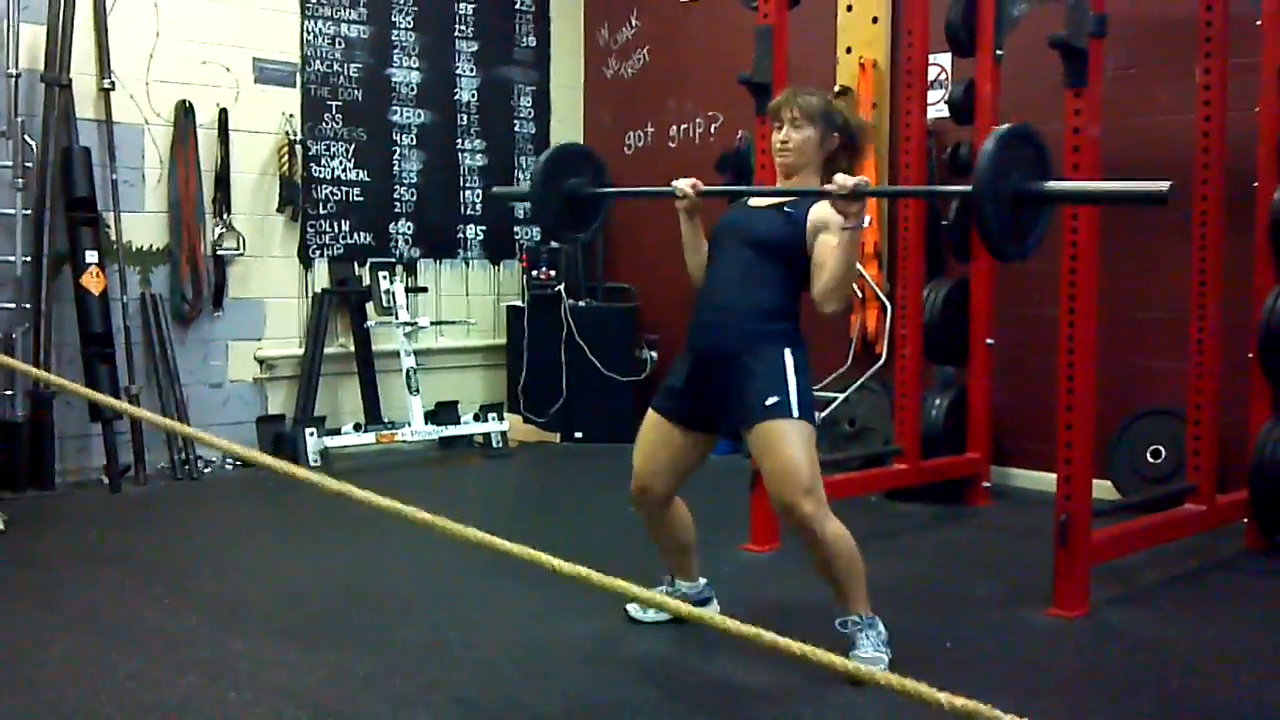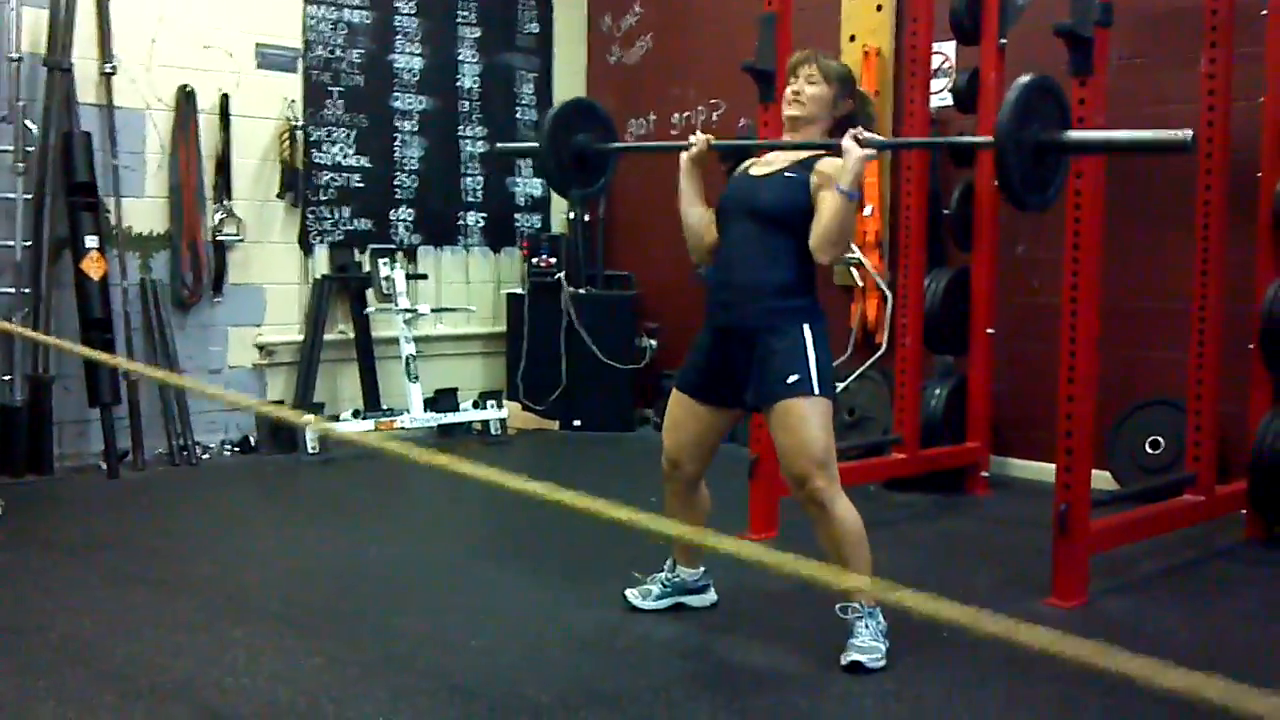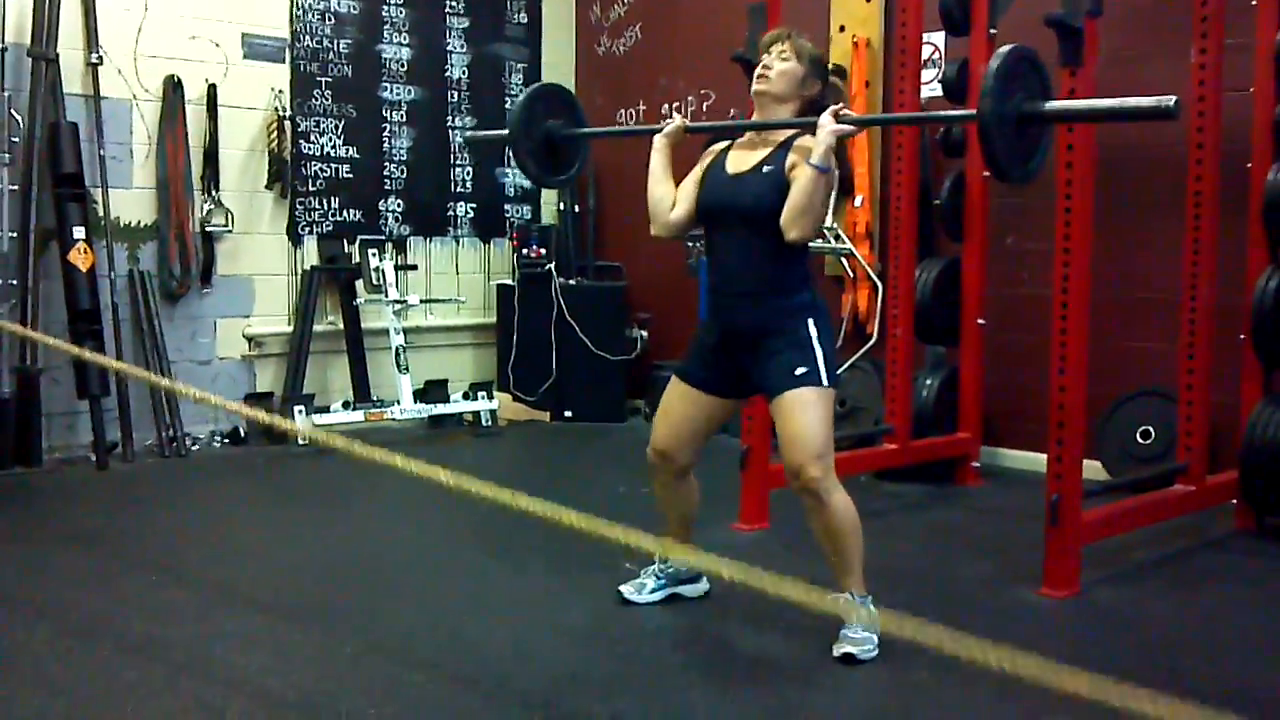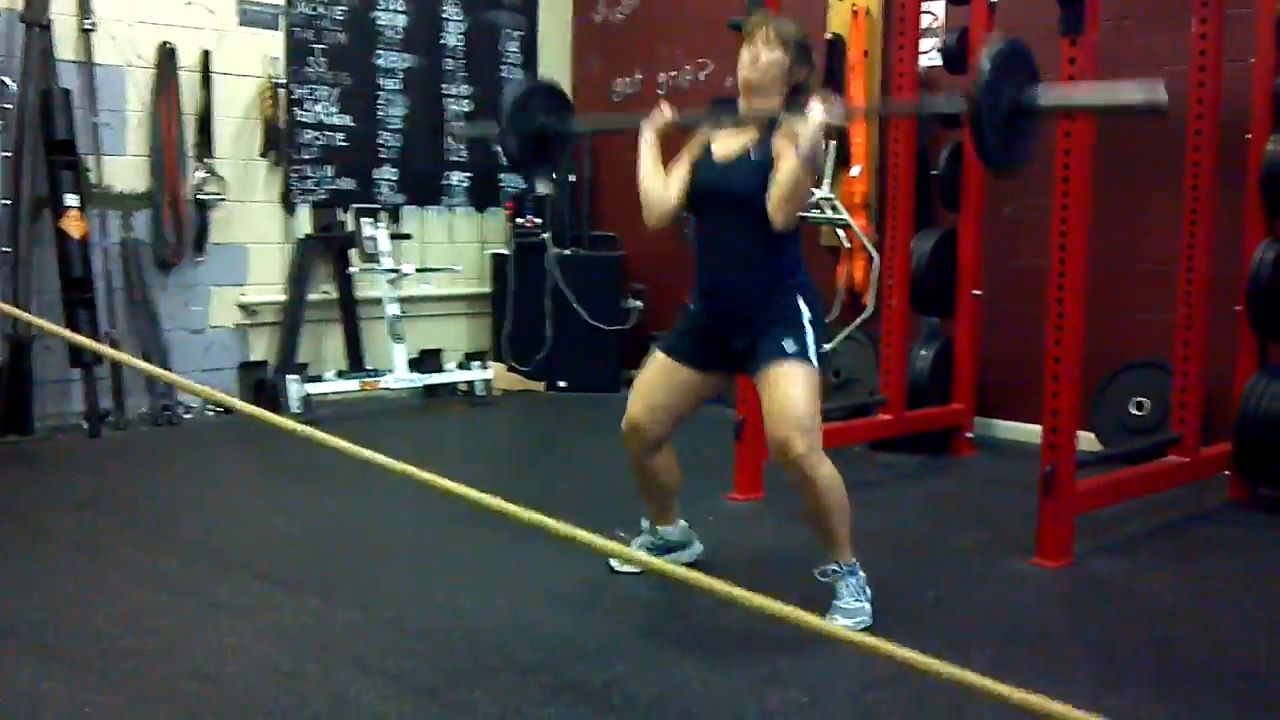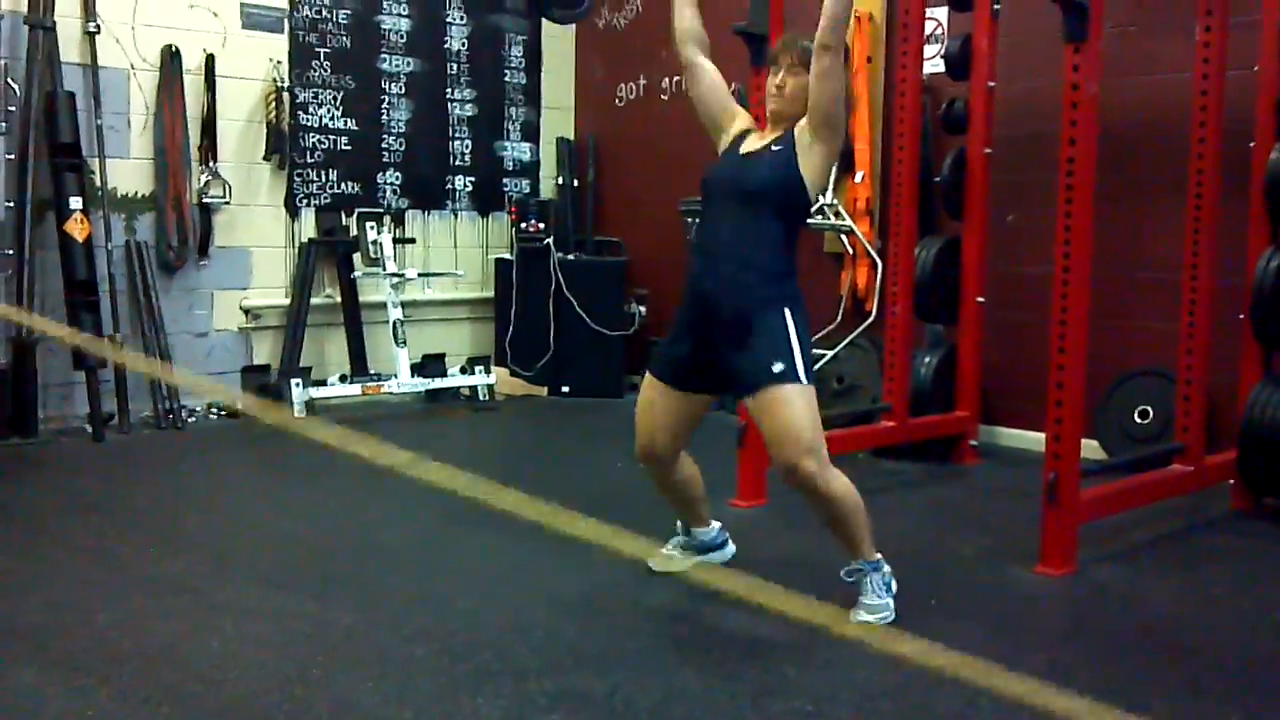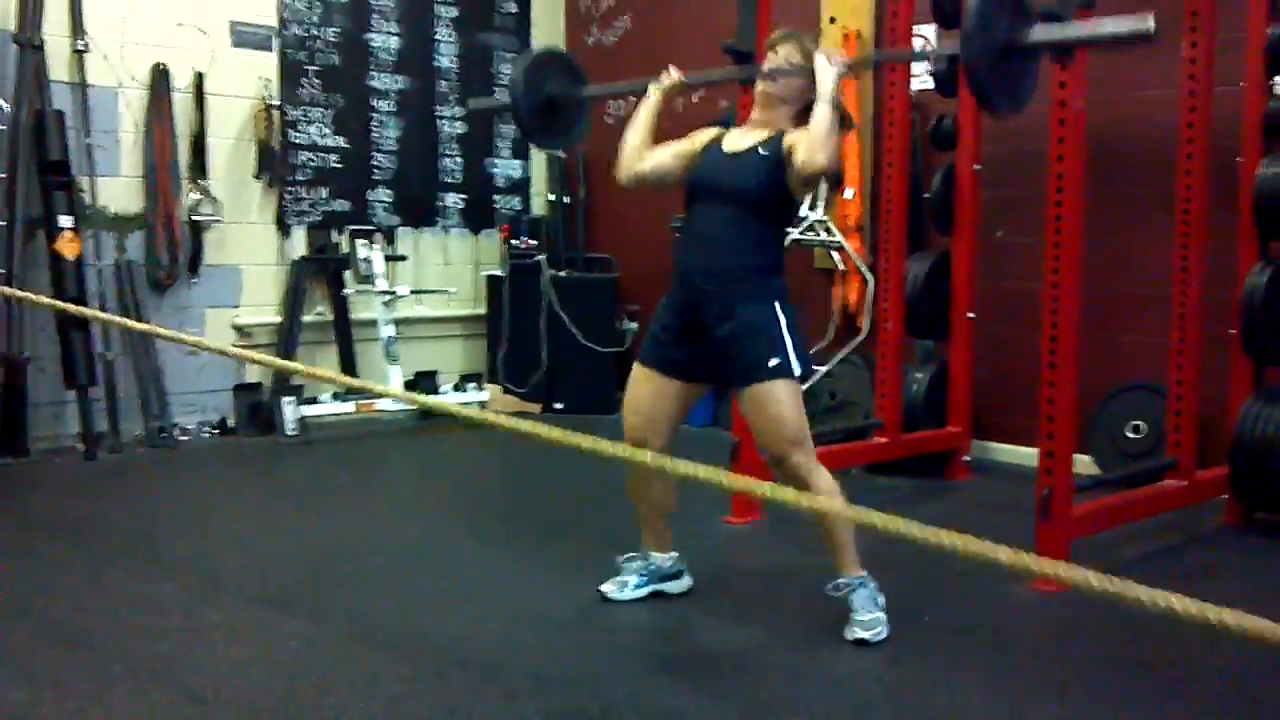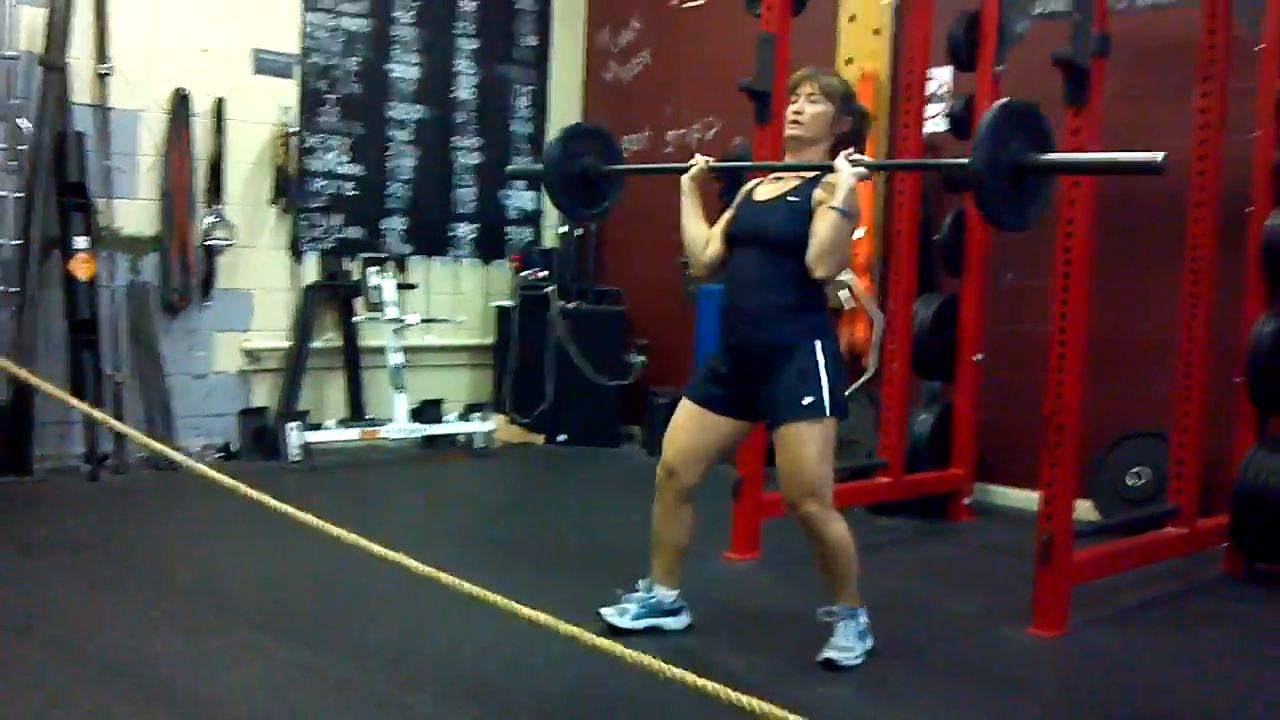
dt=0.4s
person 1, frame 1
left shoulder: (823, 213)
right shoulder: (748, 202)
left elbow: (830, 301)
left wrist: (850, 220)
right wrist: (689, 215)
left hip: (768, 360)
right hip: (698, 361)
left knee: (802, 506)
right knee: (647, 488)
left ankle: (864, 624)
right ankle: (689, 587)
person 1, frame 2
left shoulder: (830, 169)
right shoulder: (750, 166)
left elbow: (826, 251)
right elbow: (703, 245)
left wrist: (851, 172)
right wrist: (689, 170)
left hip: (787, 335)
right hip: (719, 334)
left knee: (815, 483)
right knee: (678, 464)
left ankle: (865, 614)
right ankle: (688, 575)
person 1, frame 3
left shoulder: (805, 150)
right shoulder: (718, 152)
left elbow: (796, 228)
right elbow: (665, 222)
left wrist: (824, 147)
right wrist: (661, 145)
left hip: (790, 330)
right hip: (722, 330)
left knee: (810, 473)
right knee: (666, 454)
left ankle: (856, 606)
right ankle: (679, 567)
person 1, frame 4
left shoulder: (790, 136)
right shoulder: (704, 140)
left elbow: (781, 215)
right elbow: (658, 212)
left wrist: (812, 138)
right wrist: (651, 137)
left hip: (780, 314)
right hip: (709, 314)
left knee: (796, 446)
right knee: (639, 426)
left ankle: (846, 572)
right ankle: (668, 532)
person 1, frame 5
left shoulder: (814, 141)
right shoulder: (735, 133)
left hip: (765, 320)
right hip: (697, 321)
left knee: (804, 467)
right knee: (653, 450)
left ankle: (871, 571)
right ankle: (703, 534)
person 1, frame 6
left shoulder: (795, 145)
right shoulder: (712, 139)
left elbow: (820, 160)
right elbow: (631, 170)
left wrist: (828, 83)
right wrist: (656, 96)
left hip: (753, 313)
right hip: (684, 309)
left knee: (794, 459)
right knee: (639, 440)
left ankle: (859, 587)
right ankle: (660, 562)
person 1, frame 7
left shoulder: (833, 188)
right shoulder: (755, 188)
left elbow: (823, 267)
right elbow: (704, 258)
left wrist: (845, 189)
right wrist: (691, 188)
left hip: (799, 355)
right hip: (734, 355)
left knee: (809, 502)
right knee: (673, 474)
left ankle: (850, 616)
right ankle: (662, 595)
